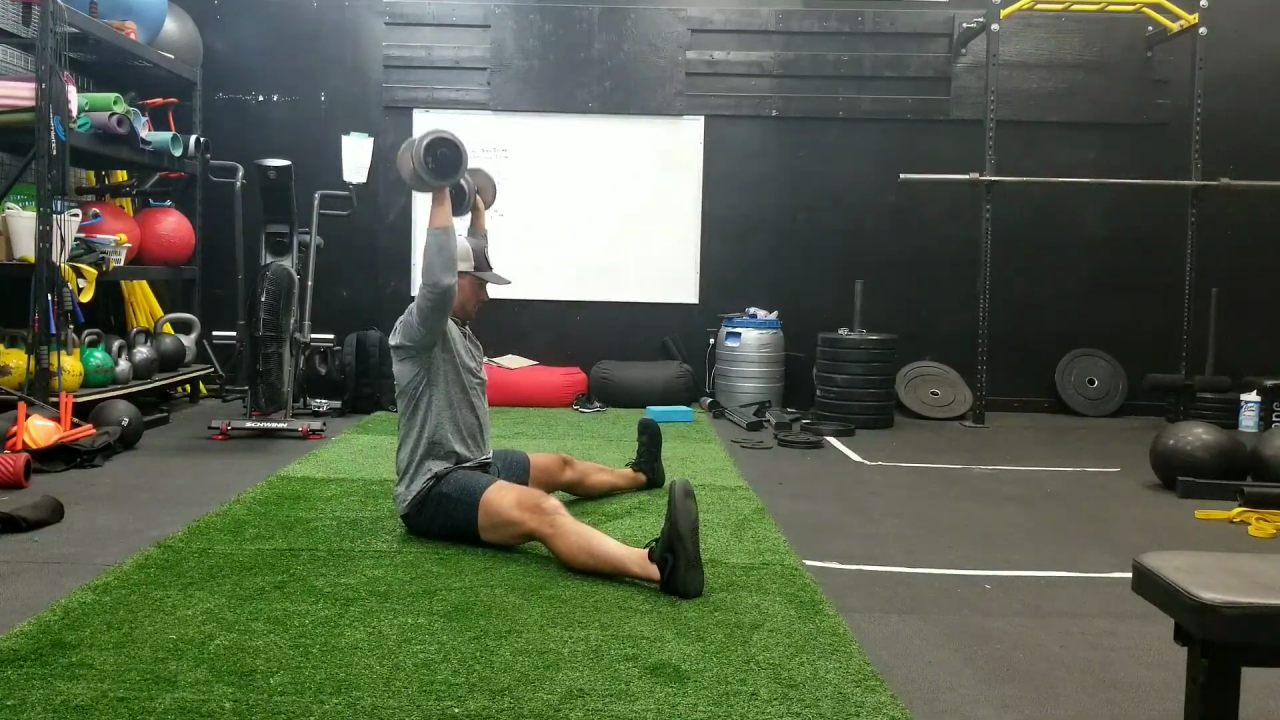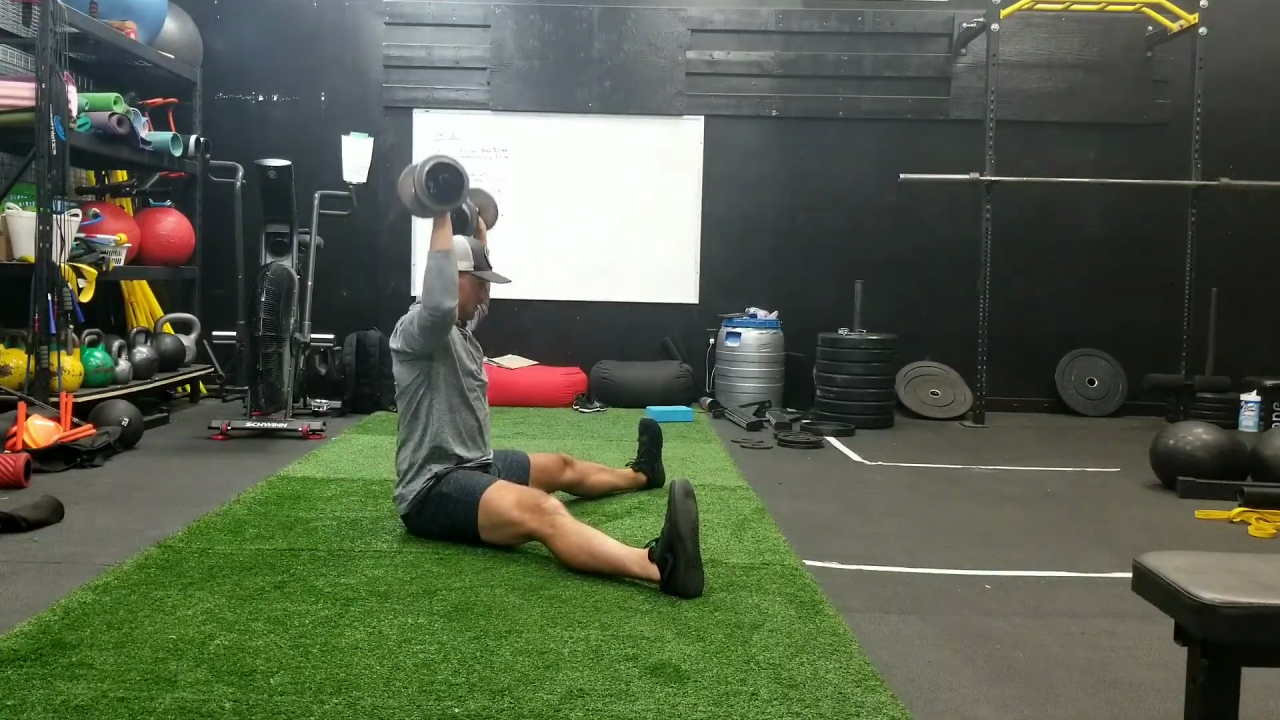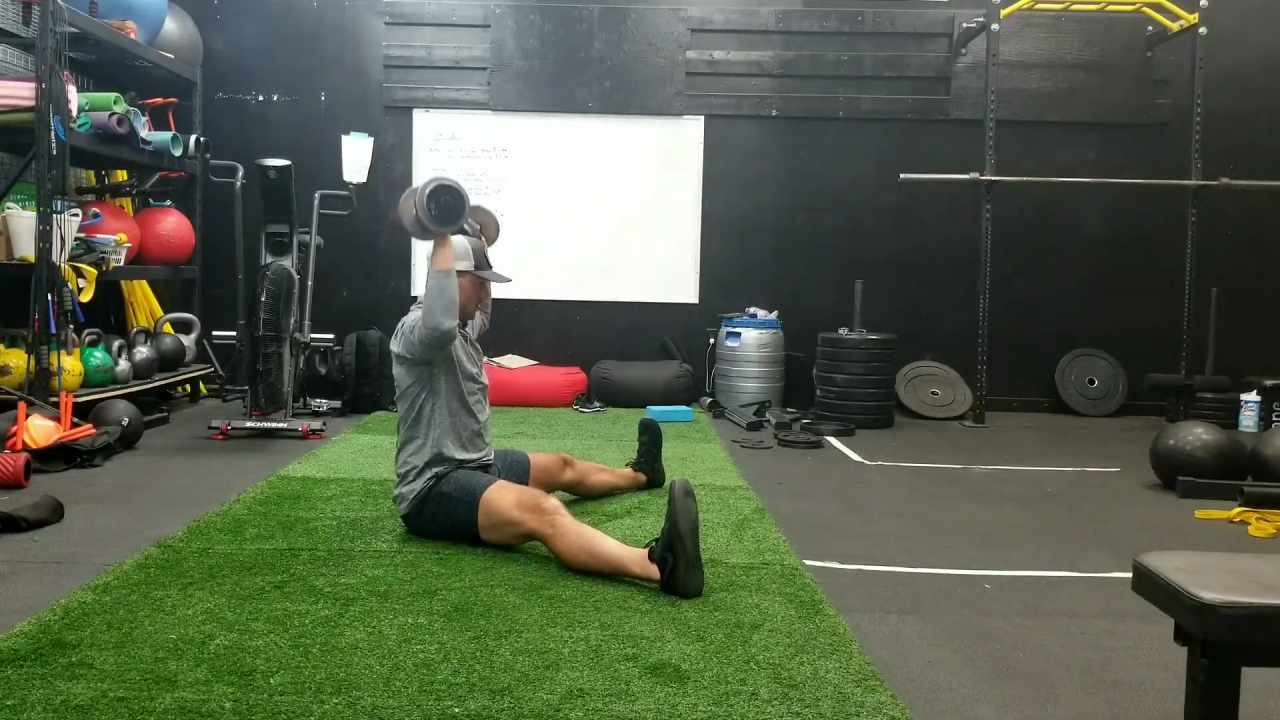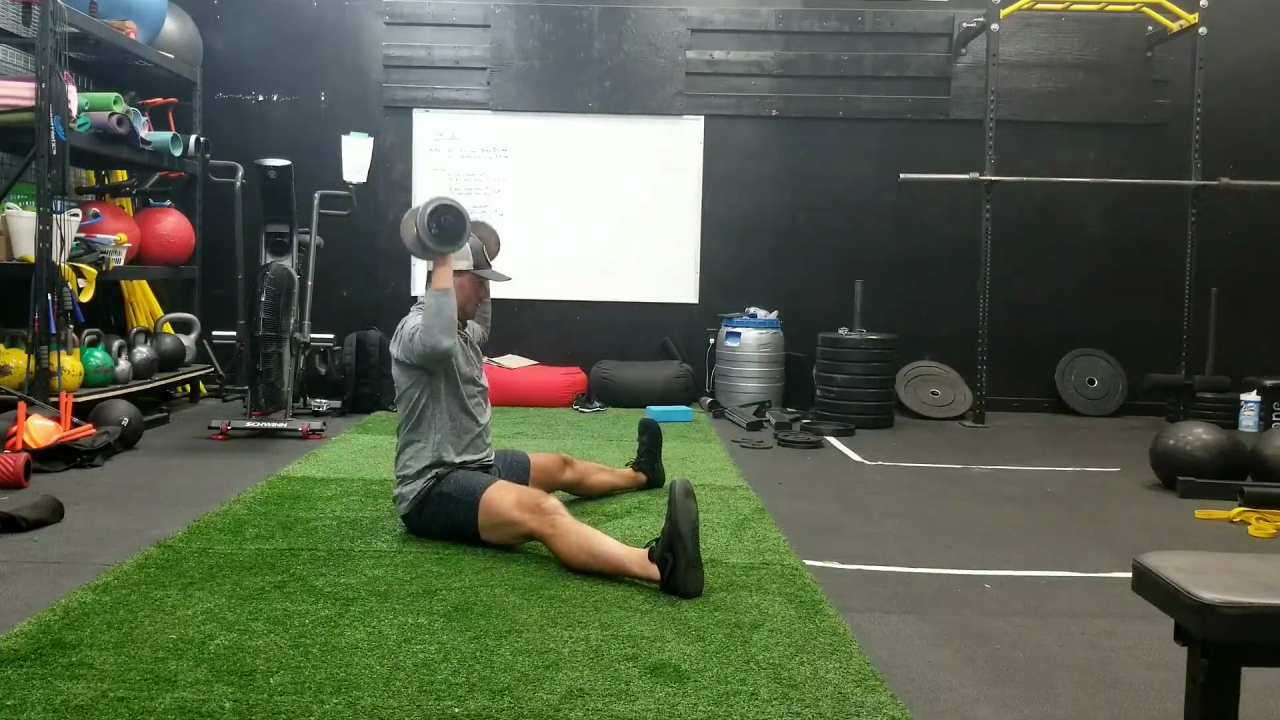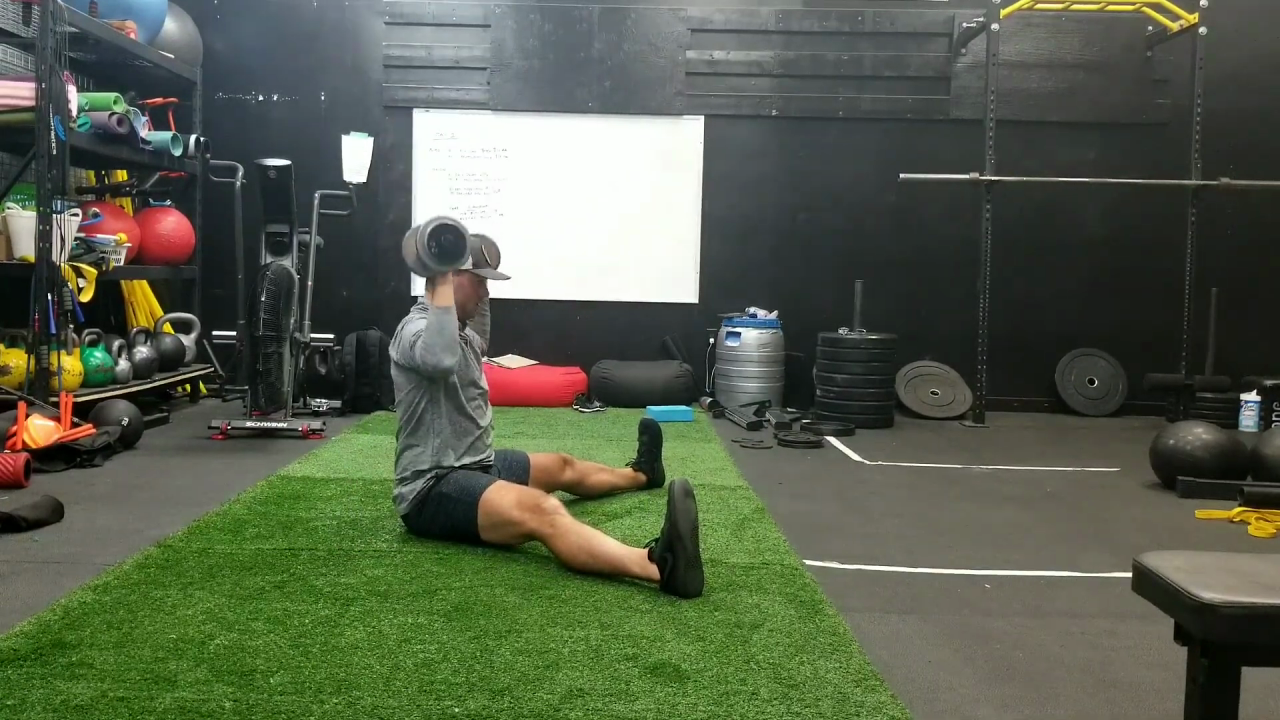
dt=0.1s
person 1, frame 1
left shoulder: (452, 324)
right shoulder: (419, 328)
left elbow: (469, 259)
right elbow: (438, 282)
left wrist: (477, 213)
right wrist: (440, 194)
left hip: (472, 465)
right hip: (433, 489)
left knee: (561, 466)
right knee: (539, 510)
left ankle: (640, 474)
right ankle: (658, 565)
person 1, frame 2
left shoulder: (452, 323)
right shoulder: (417, 323)
left elbow: (469, 301)
right elbow: (441, 304)
left wrist: (476, 229)
right wrist: (441, 220)
left hip: (473, 463)
right hip: (433, 487)
left knee: (562, 467)
right knee: (540, 511)
left ankle: (641, 474)
right ankle: (660, 567)
person 1, frame 3
left shoulder: (456, 327)
right shoulder: (417, 327)
left elbow: (473, 315)
right elbow: (440, 323)
left wrist: (477, 244)
right wrist: (443, 240)
left hip: (472, 464)
right hip: (433, 488)
left knee: (562, 466)
right knee: (540, 510)
left ankle: (641, 474)
right ankle: (659, 566)
person 1, frame 4
left shoulder: (454, 323)
right shoulder: (418, 326)
left elbow: (476, 332)
right elbow: (442, 345)
right wrist: (442, 259)
left hip: (473, 463)
right hip: (433, 488)
left knee: (562, 467)
right knee: (540, 511)
left ankle: (641, 473)
right ankle: (659, 565)
person 1, frame 5
left shoulder: (455, 327)
right shoulder: (418, 330)
left elbow: (477, 343)
right elbow: (442, 361)
right wrist: (443, 277)
left hip: (473, 464)
right hip: (433, 489)
left knee: (561, 467)
right knee: (540, 511)
left ankle: (640, 474)
right ankle: (658, 565)
